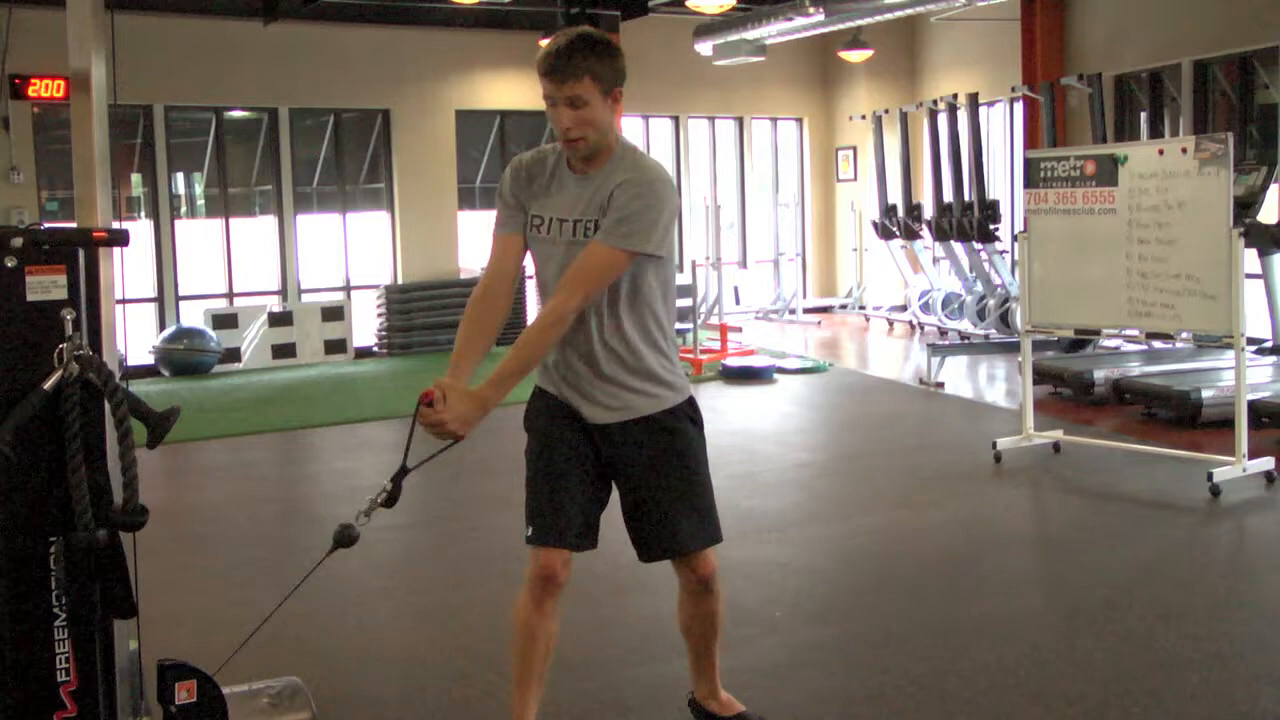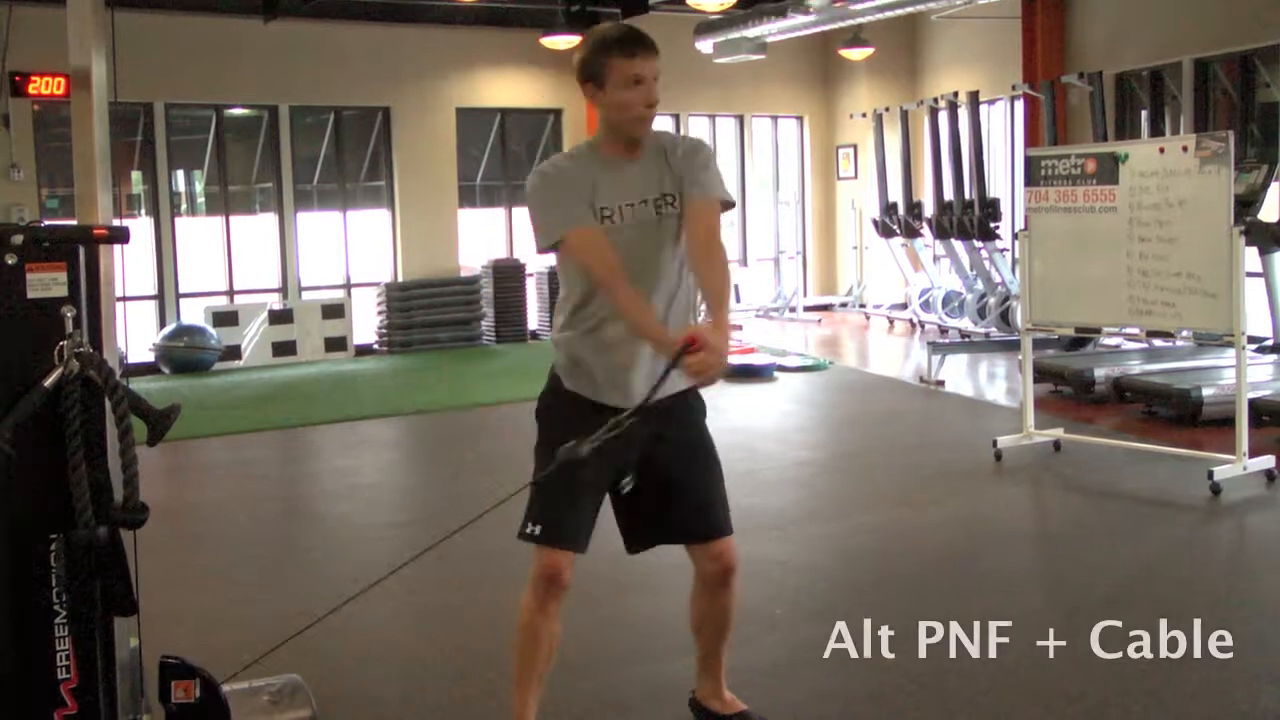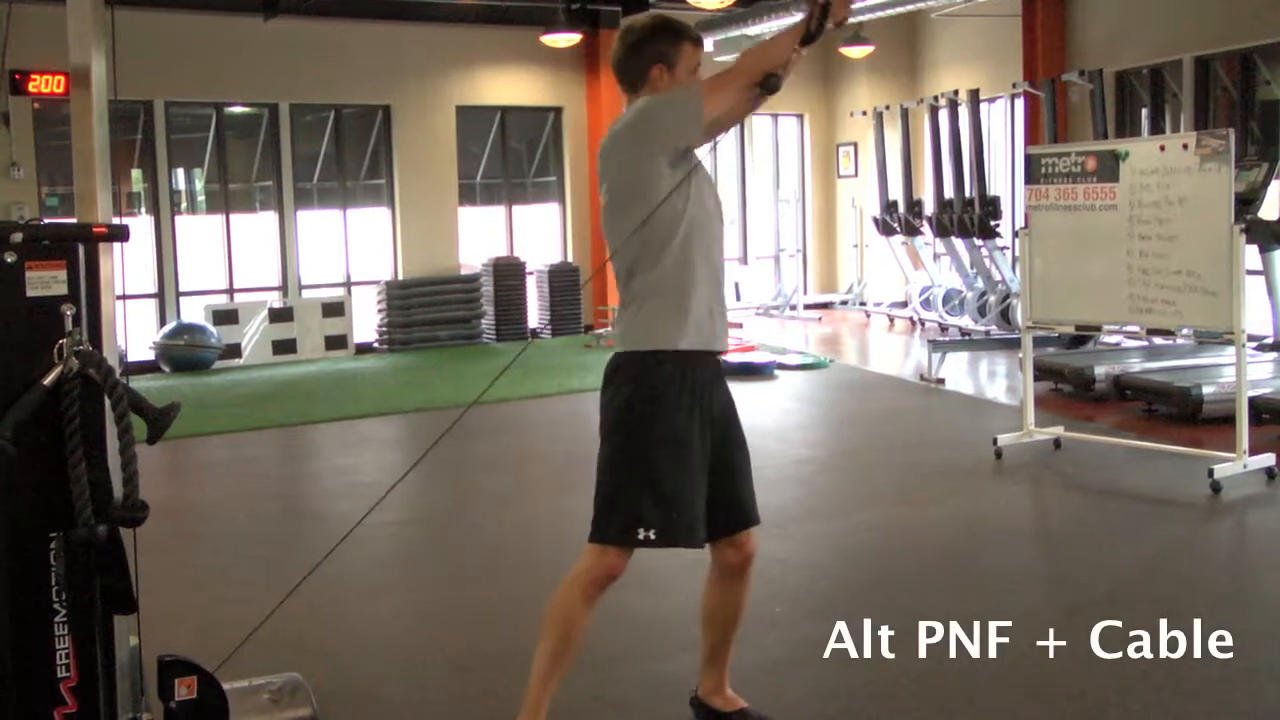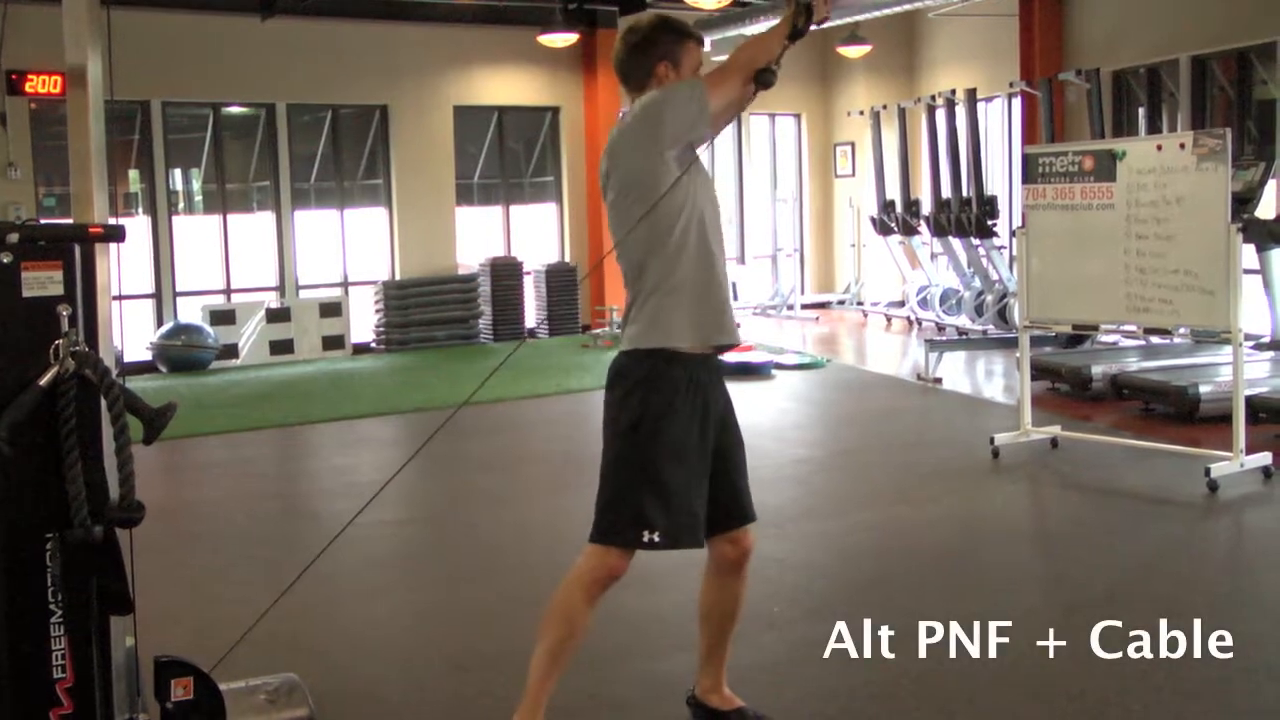
dt=0.4s
person 1, frame 1
left shoulder: (646, 187)
right shoulder: (525, 176)
left elbow: (569, 301)
right elbow: (499, 280)
left wrist: (484, 397)
right wrist: (452, 378)
left hip: (653, 408)
right hip: (563, 406)
left knee: (699, 568)
right knee: (547, 570)
person 1, frame 2
left shoulder: (686, 156)
right shoulder: (556, 179)
left elbow: (708, 242)
right elbow: (604, 273)
left wrist: (716, 328)
right wrist: (663, 337)
left hip: (669, 395)
right hip: (582, 397)
left knee: (719, 560)
right knee: (552, 572)
person 1, frame 3
left shoulder: (666, 138)
right shoulder: (640, 129)
left elbow: (746, 92)
right elbow: (743, 74)
left hip: (700, 372)
right hip: (654, 375)
left knee: (737, 549)
right knee: (608, 557)
person 1, frame 4
left shoulder: (662, 137)
right shoulder: (648, 122)
left elbow: (736, 95)
right elbow: (741, 66)
left hip: (700, 371)
right hip: (657, 373)
left knee: (734, 545)
right knee: (607, 559)
